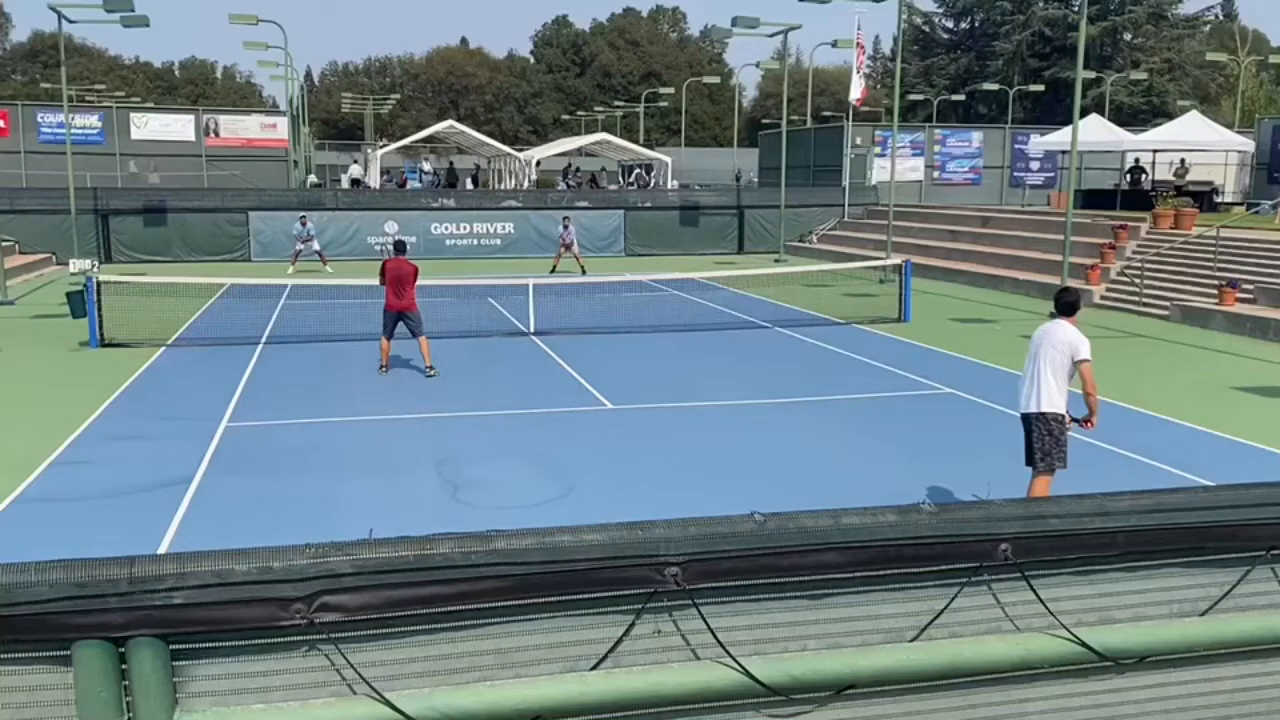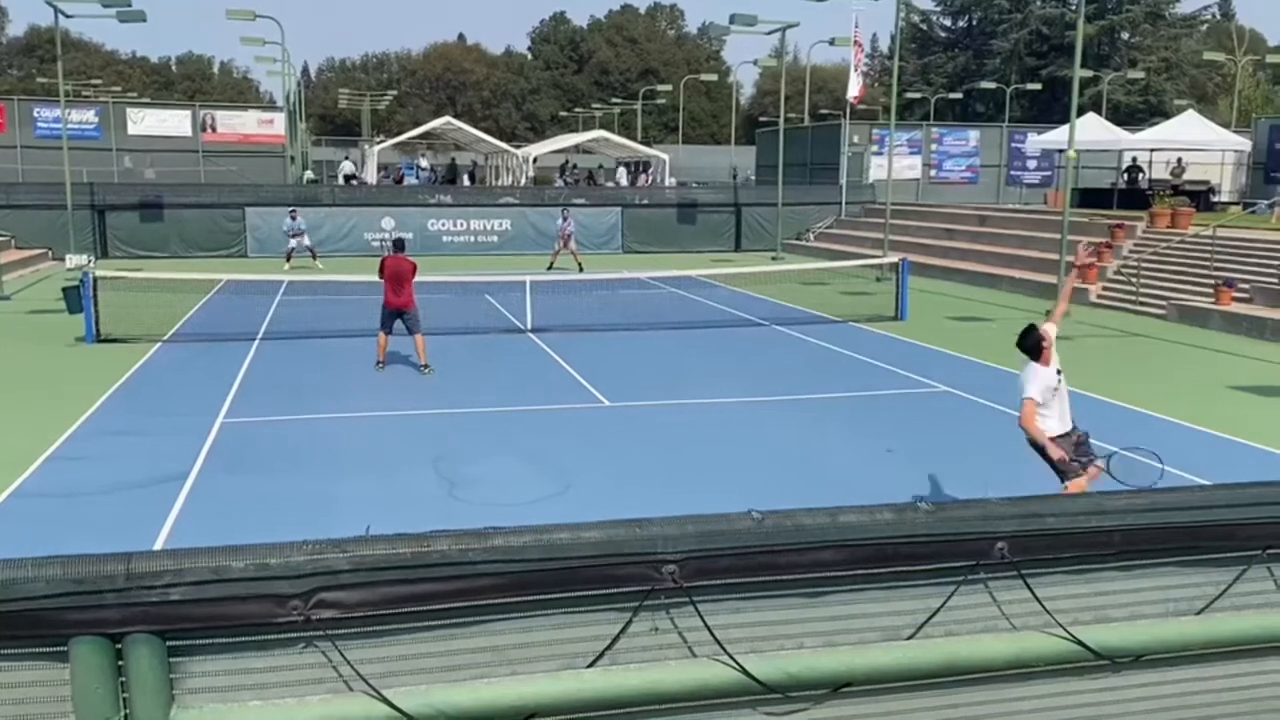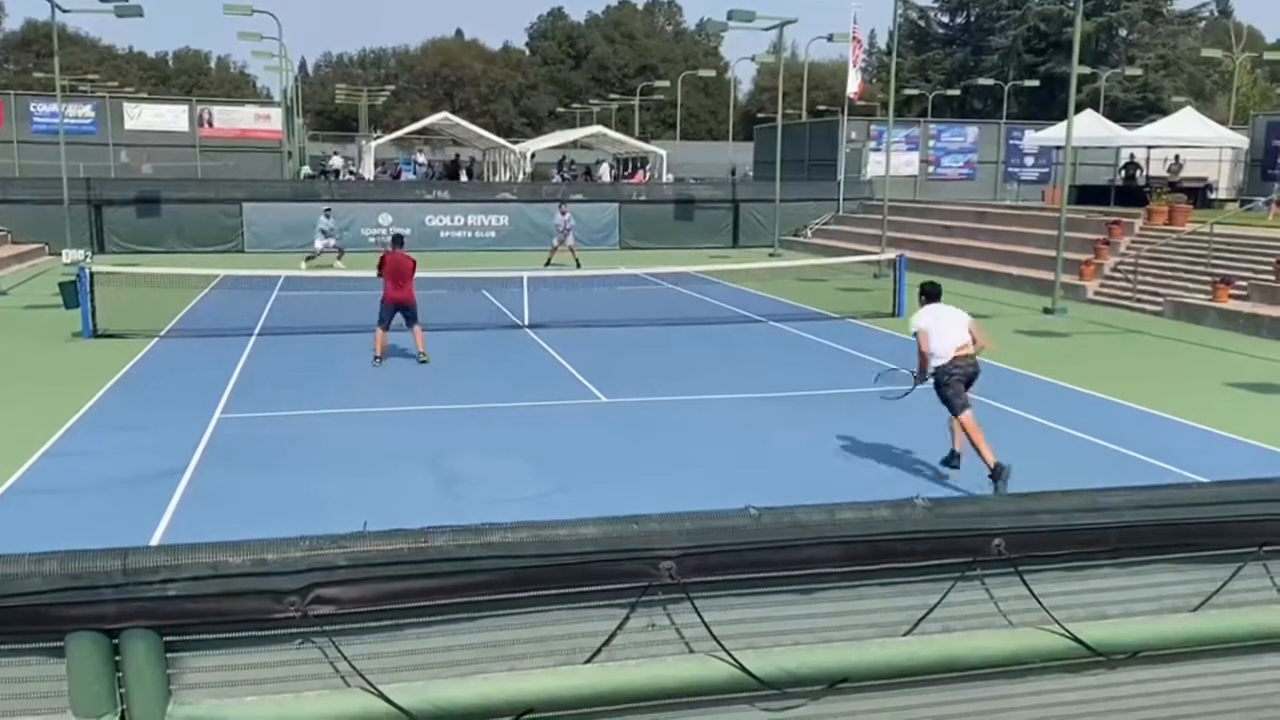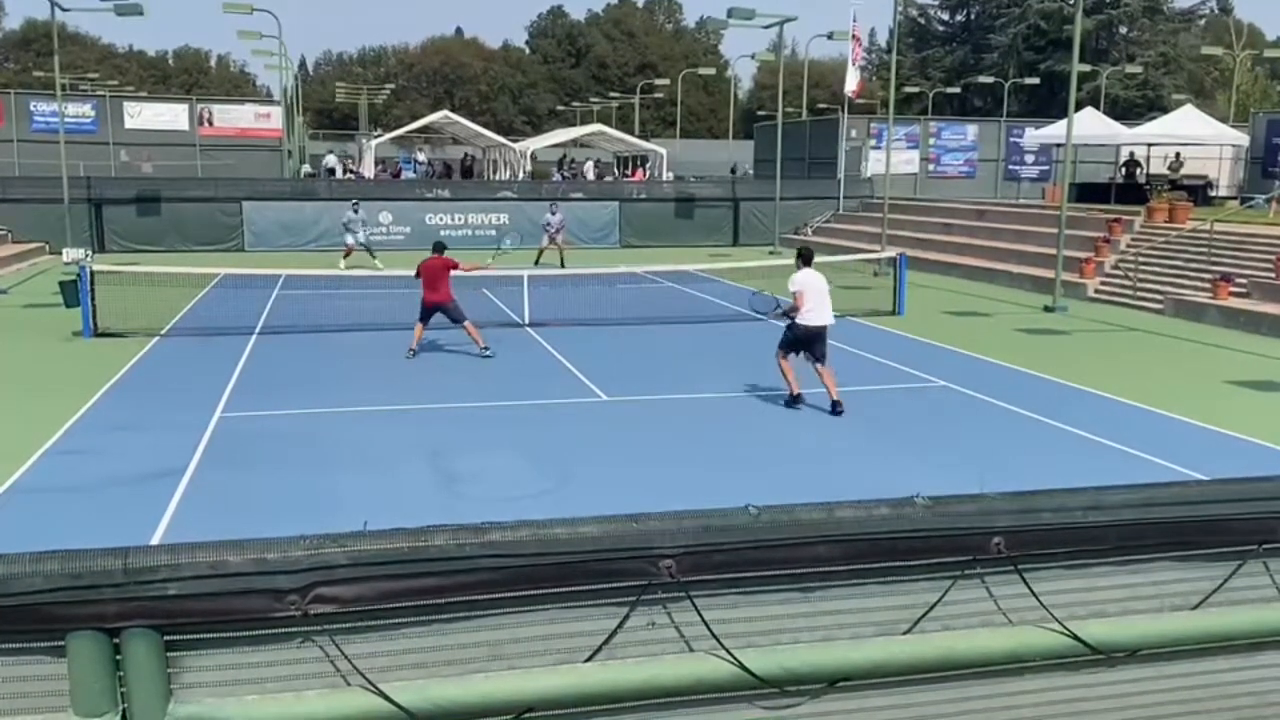
dt=1s
person 1, frame 1
left shoulder: (1042, 330)
right shoulder: (1077, 340)
right elbow: (1089, 389)
left wrist: (1063, 412)
right wrist: (1092, 414)
left hip: (1028, 407)
right hip: (1048, 410)
left knee: (1042, 468)
right knee: (1044, 471)
person 1, frame 2
left shoulder: (1046, 338)
right shoulder: (1036, 378)
left elbow: (1060, 307)
right elbow: (1025, 420)
left wrist: (1077, 267)
right wrist: (1049, 447)
left hip: (1067, 428)
right hip: (1052, 436)
left knee: (1094, 469)
right knee: (1079, 484)
person 1, frame 3
left shoulder: (919, 318)
right shoulder: (958, 312)
left elbow: (924, 349)
right elbow: (981, 343)
left wrist: (922, 372)
left hip: (947, 370)
right hip: (972, 364)
left knee: (966, 422)
right knee: (958, 414)
left ankle: (996, 468)
right ankle: (955, 453)
person 1, frame 4
left shoulder: (796, 278)
right shoulder: (821, 277)
left elbow: (798, 305)
left wrist: (785, 311)
left hip: (802, 325)
right hip: (821, 325)
left knee: (781, 355)
right knee: (821, 366)
left ankle: (795, 394)
right ankle: (836, 401)
